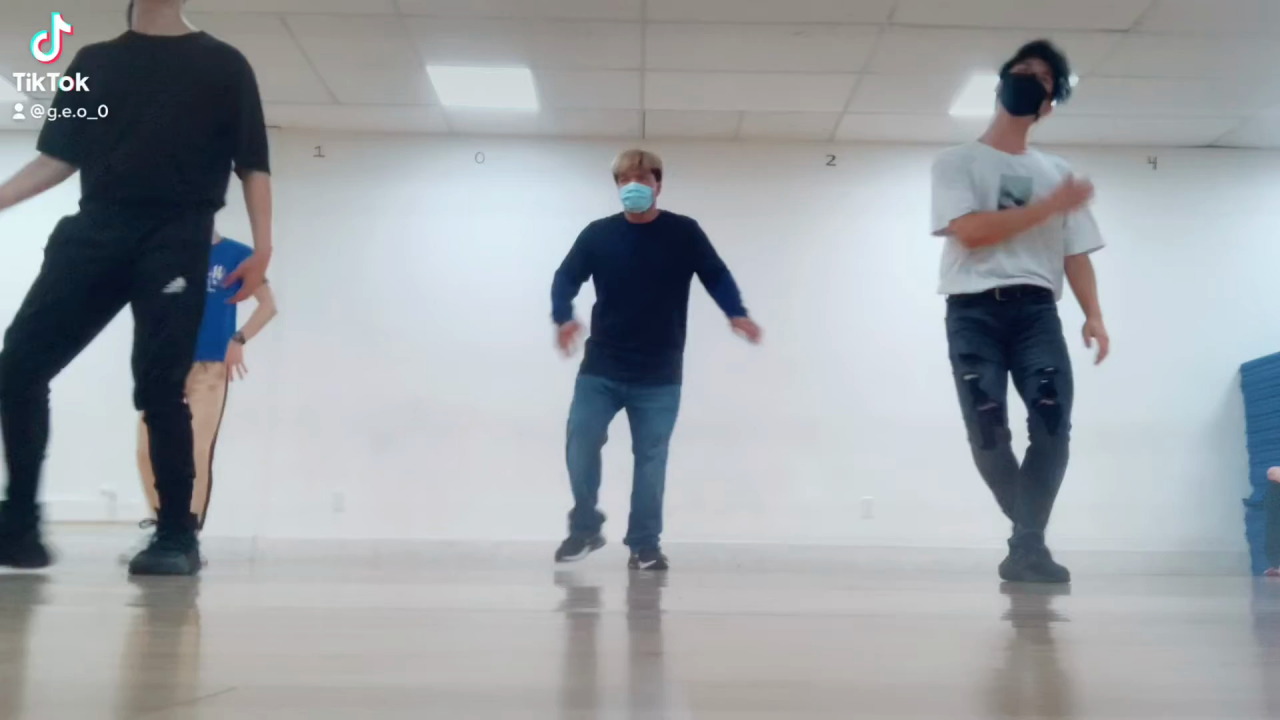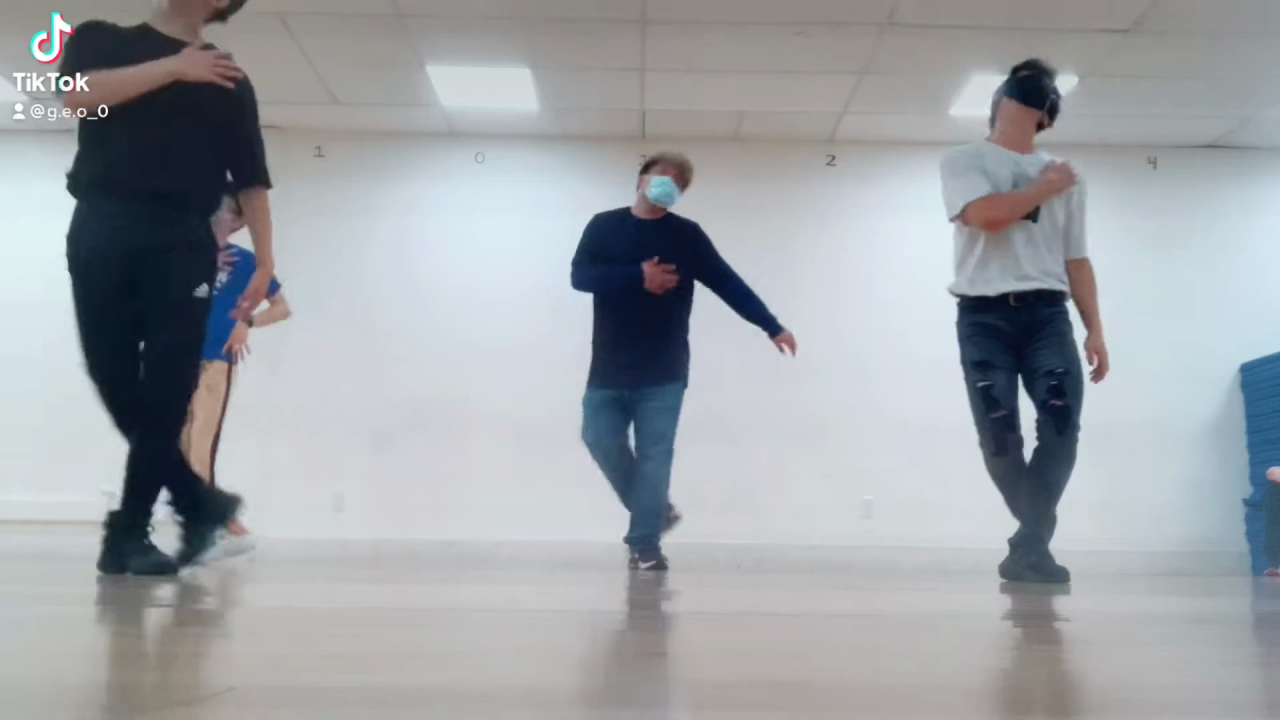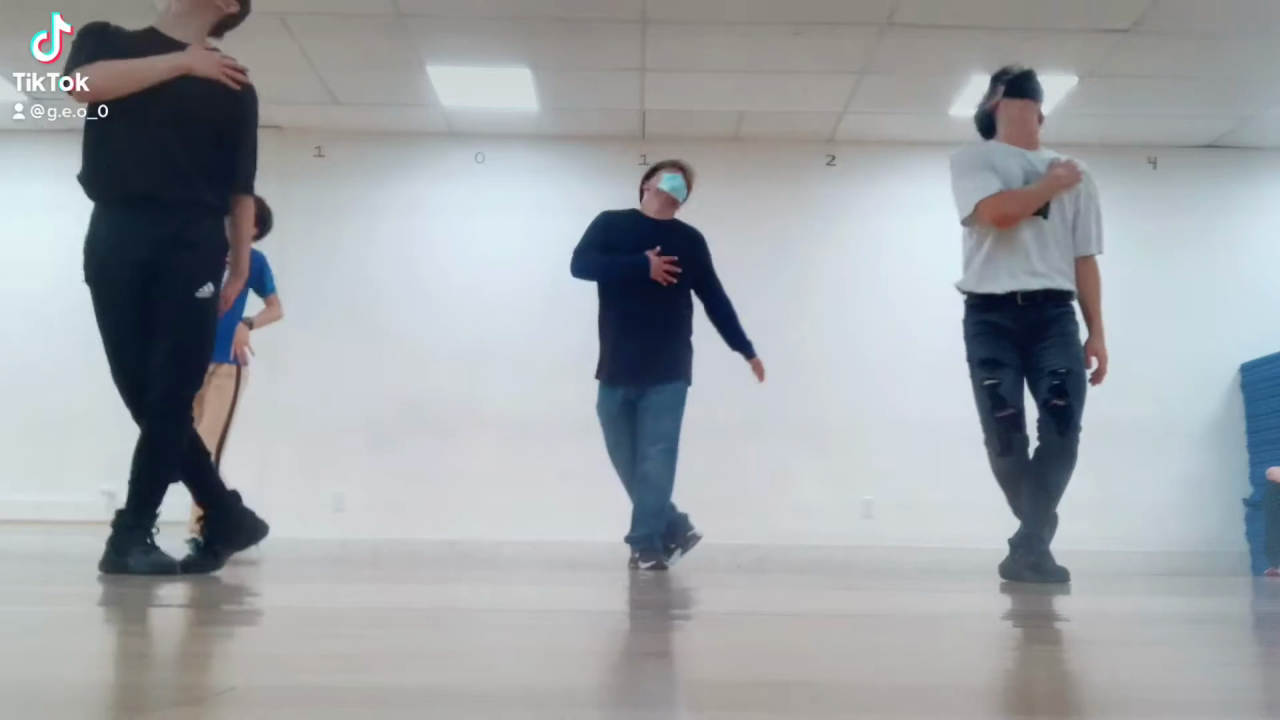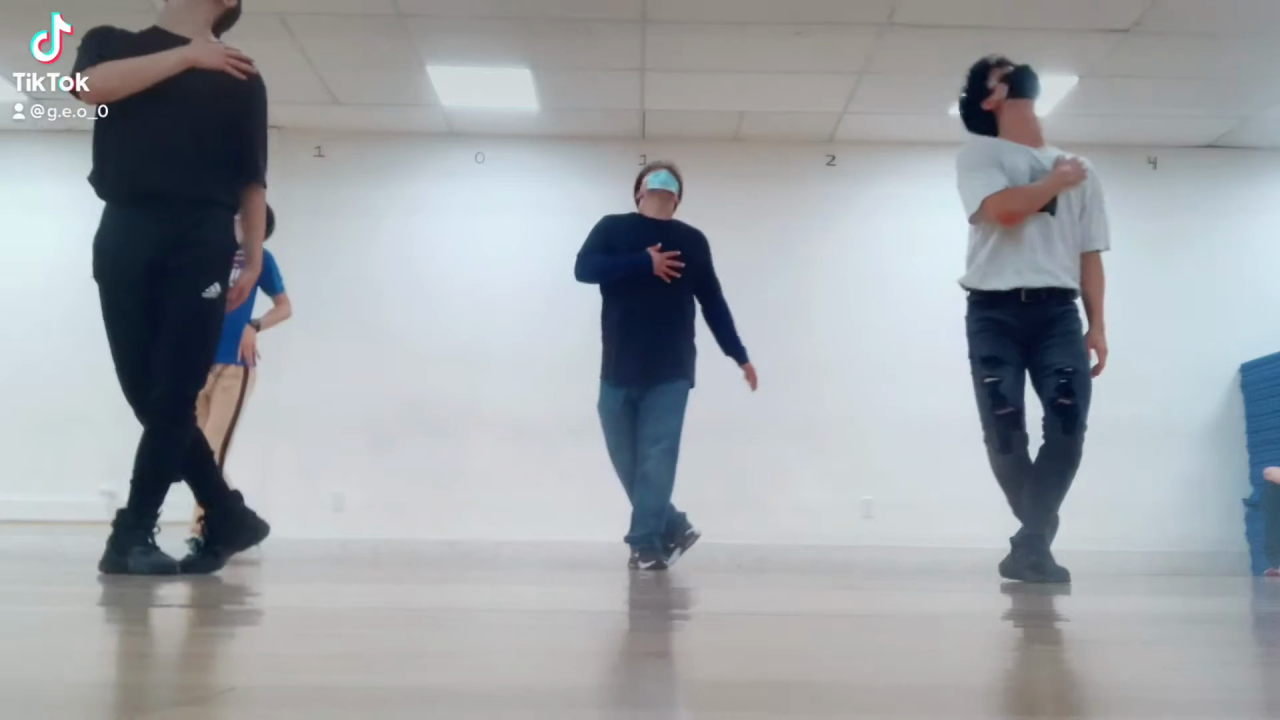
dt=0.2s
person 1, frame 1
left shoulder: (223, 64)
right shoulder: (93, 61)
left elbow: (252, 163)
right elbow: (57, 155)
left wrist: (262, 245)
left hip: (175, 236)
right hip: (96, 229)
left knee: (159, 384)
left ankle: (176, 533)
person 1, frame 2
left shoulder: (228, 82)
left elbow: (250, 180)
right elbow: (78, 92)
left wrist: (265, 261)
right wrist: (172, 68)
left hip: (183, 238)
right hip: (102, 228)
left knee: (168, 387)
right knee: (115, 382)
left ankle: (130, 530)
right ankle: (198, 502)
person 1, frame 3
left shoulder: (233, 85)
left elbow: (240, 188)
right elbow: (86, 83)
left wrist: (239, 268)
right wrist: (181, 62)
left hip: (193, 241)
right hip: (116, 234)
left knee: (172, 395)
right knee: (142, 392)
left ankle: (132, 533)
right ankle: (225, 518)
person 1, frame 4
left shoulder: (240, 77)
left elbow: (251, 180)
right elbow: (93, 86)
left wrist: (253, 259)
right wrist: (187, 56)
left hip: (202, 237)
right hip: (126, 232)
left knee: (174, 393)
right knee: (146, 392)
left ankle: (133, 533)
right ankle: (227, 518)
person 2, frame 1
left shoulder: (1056, 174)
right shoulder: (955, 162)
left elbow: (1075, 253)
right elbow: (968, 233)
left wrist: (1094, 312)
right wrist: (1048, 209)
left hip: (1036, 310)
right hip: (973, 311)
left knee: (1053, 426)
right knee: (987, 433)
left ankle: (1028, 546)
right ankle: (1028, 532)
person 2, frame 2
left shoulder: (1066, 176)
right shoulder: (963, 160)
left elbow: (1076, 259)
right elbow: (988, 214)
left wrist: (1095, 329)
right wrist: (1046, 187)
left hip: (1047, 312)
right hip: (985, 313)
left knee: (1062, 426)
right knee: (999, 438)
left ankle: (1030, 545)
right ankle: (1036, 535)
person 2, frame 3
left shoulder: (1076, 175)
right shoulder: (972, 158)
left elbow: (1084, 258)
right elbow: (998, 212)
left wrist: (1096, 331)
right wrist: (1051, 183)
left hip: (1053, 311)
right hip: (991, 312)
left knee: (1063, 427)
right knee: (1004, 437)
left ankle: (1030, 545)
right ankle: (1036, 537)
person 2, frame 4
left shoulder: (1079, 170)
right shoulder: (978, 155)
left elbow: (1089, 253)
right elbow: (1005, 209)
left wrist: (1097, 324)
right wrist: (1057, 181)
left hip: (1057, 309)
right hip: (995, 308)
left knee: (1068, 427)
right knee: (1004, 434)
left ankle: (1030, 545)
right ankle: (1036, 535)
person 3, frame 1
left shoulder: (683, 232)
right shoulder: (598, 234)
left elbow: (717, 276)
right elbow: (565, 278)
left wrist: (737, 313)
right wrist: (563, 317)
left hip: (659, 373)
right hip: (601, 368)
left knee: (651, 457)
right knee: (581, 433)
left ankle: (644, 544)
right ankle: (585, 525)
person 3, frame 2
left shoulder: (687, 235)
right shoulder: (604, 226)
left elbow: (727, 283)
right elbow: (580, 275)
left wrist: (773, 326)
right wrist: (638, 276)
left hip: (663, 371)
right hip: (609, 367)
left knee: (655, 456)
right knee: (601, 441)
left ankle: (645, 542)
right ankle: (654, 512)
person 3, frame 3
left shoulder: (691, 240)
right shoulder: (610, 224)
left elbow: (714, 299)
right elbow: (581, 265)
left wrist: (745, 350)
right wrist: (642, 266)
left hip: (668, 370)
right hip: (616, 368)
left knee: (656, 457)
right knee: (626, 458)
left ankle: (646, 543)
right ankle: (674, 528)
person 3, frame 4
left shoulder: (692, 240)
right shoulder: (612, 228)
left elbow: (712, 301)
right elbow: (584, 268)
left wrist: (739, 355)
right wrist: (643, 264)
left hip: (670, 370)
right hip: (619, 368)
left knee: (656, 456)
right knee: (626, 458)
left ankle: (645, 543)
right ankle: (672, 527)
person 4, frame 1
left shoulder: (237, 255)
left elbow: (269, 305)
left wrist: (239, 340)
left hip: (212, 367)
left knee: (200, 453)
right knee: (147, 448)
person 4, frame 2
left shoulder: (245, 261)
left elbow: (282, 308)
left wrist: (247, 322)
left hip: (216, 365)
left knee: (202, 454)
right knee: (180, 454)
right ankle: (228, 526)
person 4, frame 3
left shoulder: (251, 260)
left elbow: (275, 309)
left wrist: (247, 324)
left hip: (226, 368)
left knee: (207, 455)
left ankle: (202, 533)
person 4, frame 4
left shoulder: (259, 259)
left elbow: (284, 307)
left wrist: (254, 326)
left hip: (234, 369)
left knee: (211, 455)
left ankle: (203, 531)
